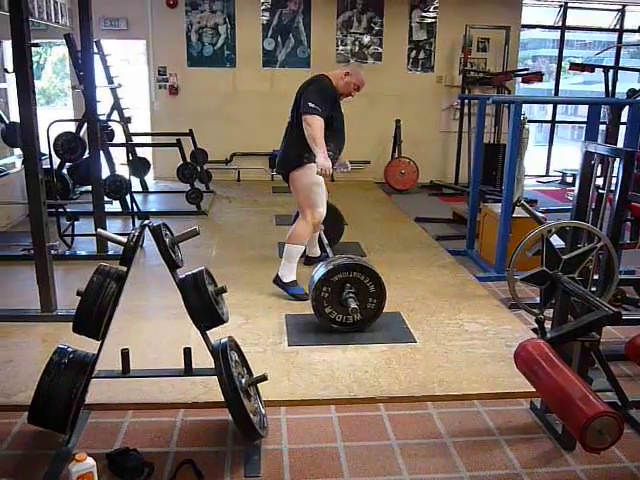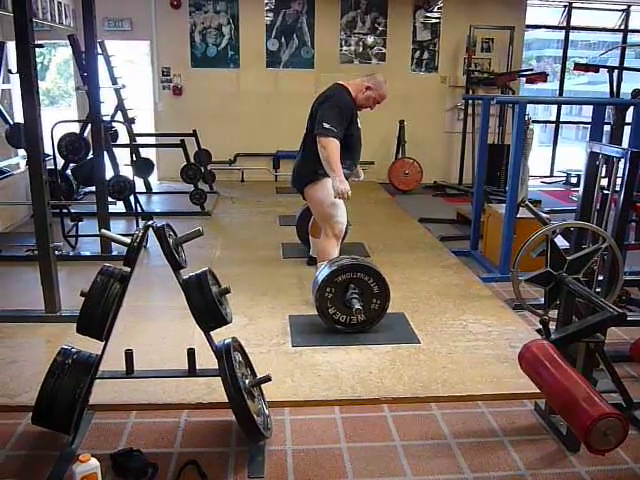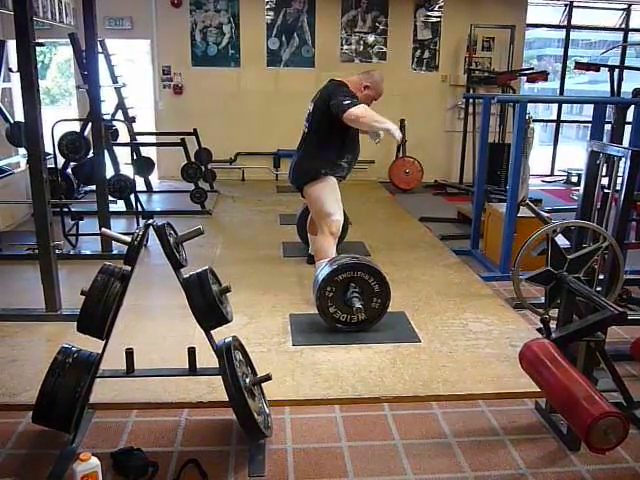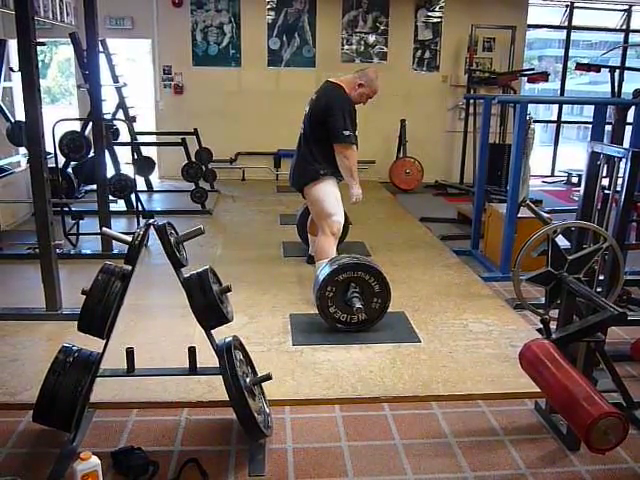
dt=1s
person 1, frame 1
left shoulder: (326, 91)
right shoulder: (321, 86)
right elbow: (311, 120)
left wrist: (336, 157)
right wrist: (321, 154)
left hip: (307, 160)
right hip: (303, 160)
left knee: (318, 207)
right knee: (311, 215)
left ankle: (313, 253)
right ankle: (286, 276)
person 1, frame 2
left shoulder: (344, 98)
right shoulder: (338, 101)
right elbow: (326, 140)
left wrist: (353, 166)
right wrist: (338, 178)
left hip: (322, 172)
right hip: (319, 174)
left knee: (323, 216)
right knee: (335, 228)
left ankle: (315, 255)
person 1, frame 3
left shoulder: (337, 90)
right shoulder: (341, 94)
left elbow: (350, 121)
right elbow: (356, 114)
left wrist: (371, 129)
right wrist: (388, 125)
left hip: (315, 167)
right hip: (318, 170)
left knee: (321, 214)
right knee: (331, 226)
left ankle: (315, 253)
person 1, frame 4
left shoulder: (329, 90)
right shoulder: (340, 102)
right elbow: (344, 148)
right wrist: (354, 184)
left hip: (311, 168)
right hip: (317, 172)
left knee: (320, 215)
right knee: (332, 226)
left ankle: (314, 253)
